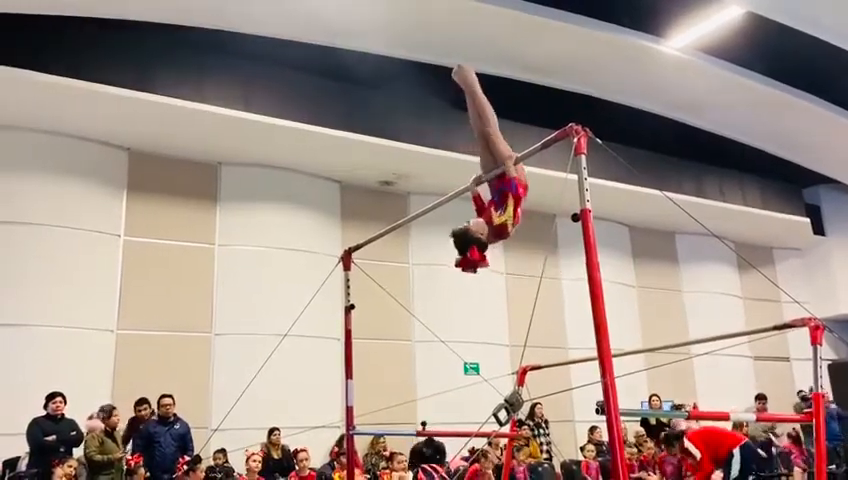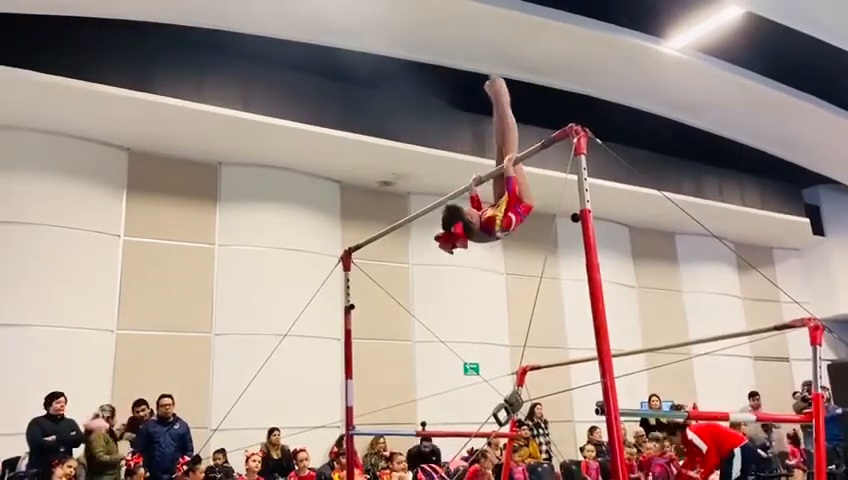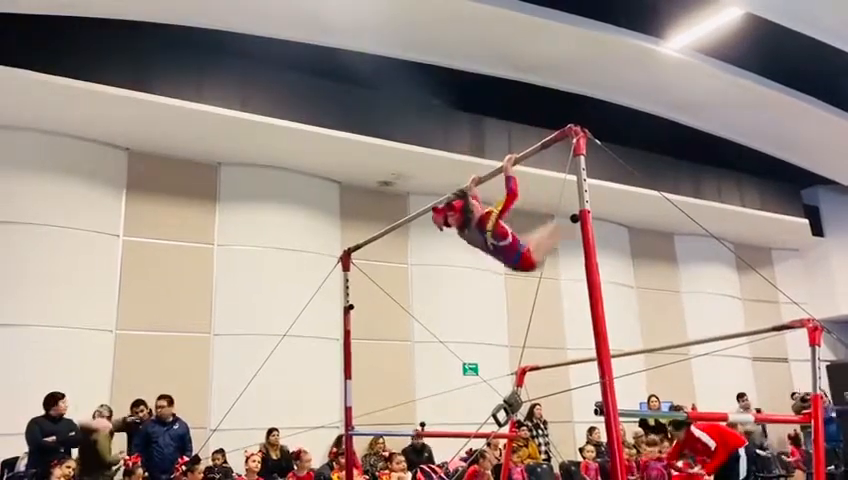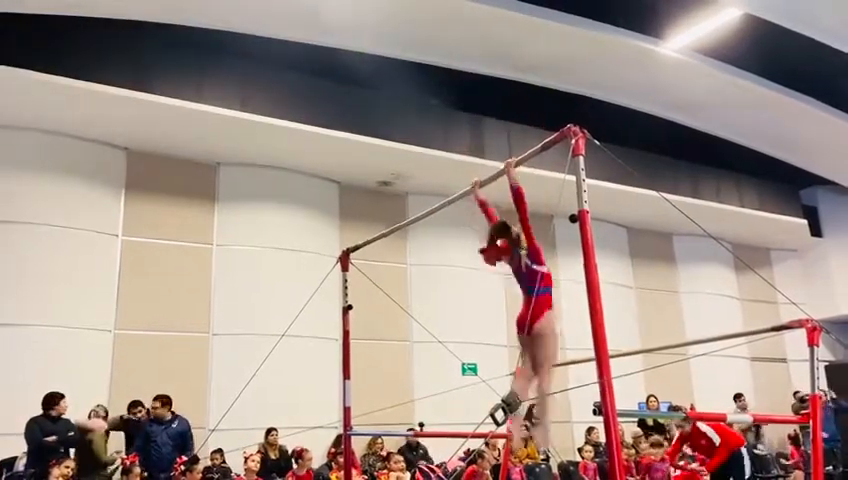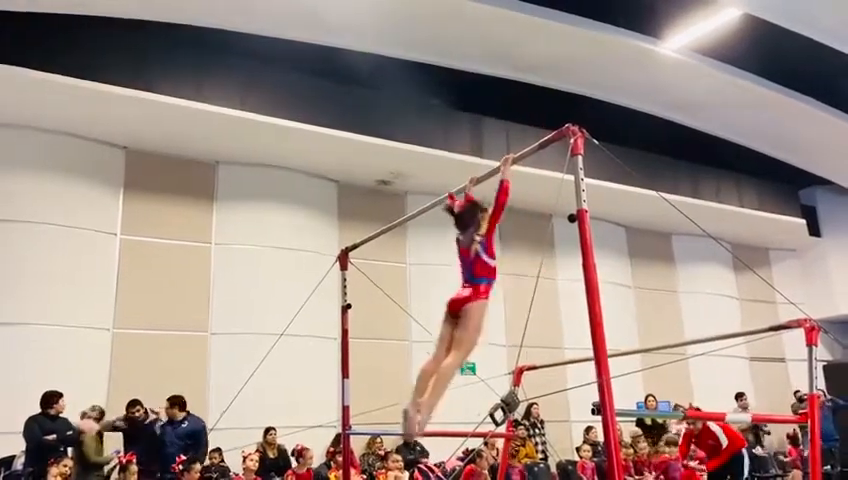
dt=0.3s
person 1, frame 1
right shoulder: (500, 229)
right elbow: (514, 196)
right wrist: (506, 172)
left hip: (500, 185)
right hip: (505, 179)
left knee: (485, 136)
right knee: (489, 135)
person 1, frame 2
left shoulder: (472, 229)
right shoulder: (493, 223)
right elbow: (511, 196)
left wrist: (473, 190)
right wrist: (509, 171)
left hip: (512, 210)
right hip: (521, 206)
right knee: (508, 155)
person 1, frame 3
left shoulder: (465, 231)
right shoulder: (488, 222)
left elbow: (474, 209)
right elbow: (511, 197)
left wrist: (471, 191)
right wrist: (508, 171)
left hip: (517, 259)
right hip: (527, 257)
person 1, frame 4
left shoulder: (509, 255)
right shoulder: (527, 251)
left elbow: (494, 224)
right elbow: (523, 215)
left wrist: (479, 197)
right wrist: (512, 180)
left hip: (527, 314)
right hip: (541, 313)
left knee: (526, 371)
right knee: (543, 372)
left ankle: (515, 415)
right ankle: (543, 429)
person 1, frame 5
left shoulder: (463, 238)
right shoulder: (483, 234)
left elbow: (465, 210)
right elbow: (500, 203)
left wrist: (468, 194)
right wrist: (504, 175)
left hip: (460, 299)
right hip: (475, 300)
left knee: (438, 357)
right knee: (455, 357)
left ankle: (415, 405)
right ankle: (424, 410)
